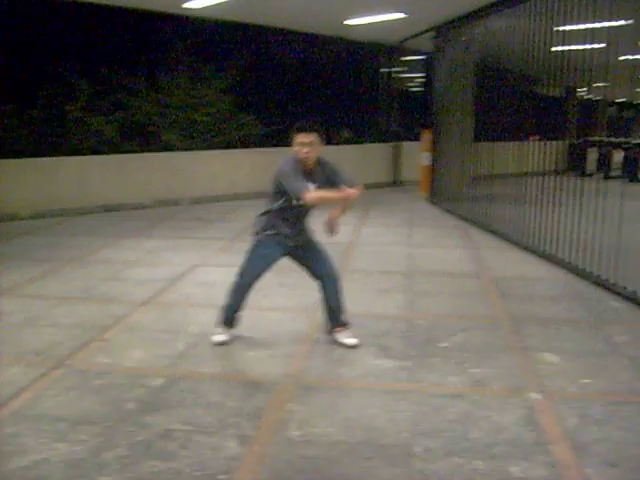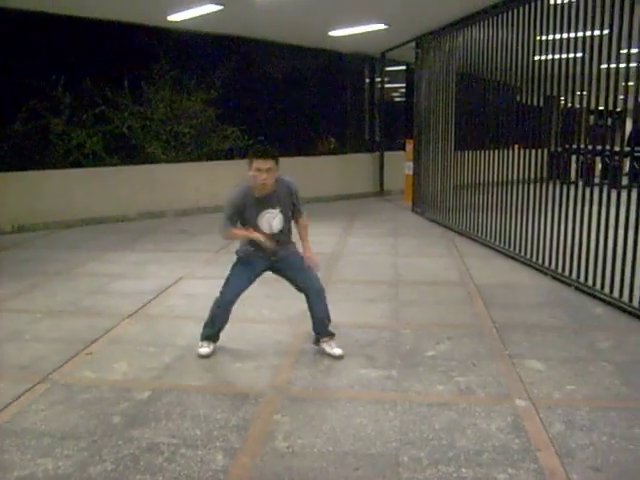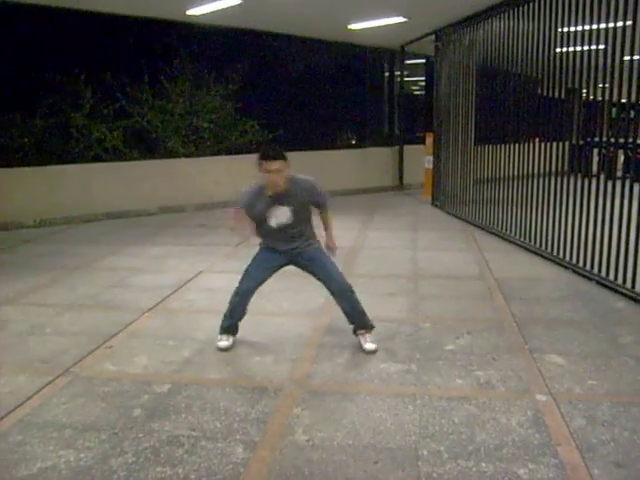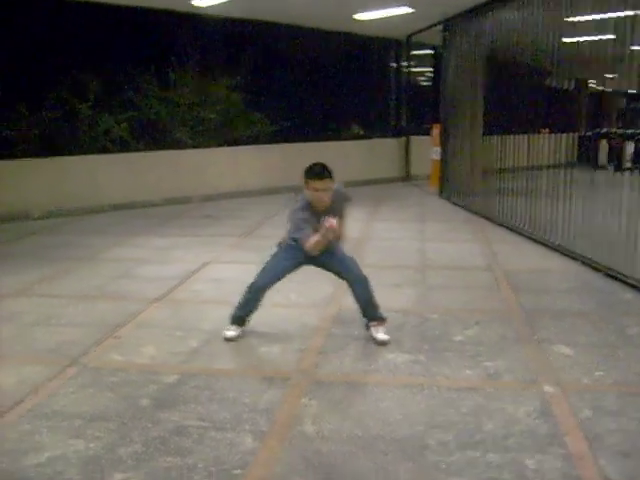
dt=0.3s
person 1, frame 1
left shoulder: (325, 167)
right shoulder: (289, 167)
left elbow: (353, 190)
right elbow: (308, 199)
left wrist: (336, 214)
right wrist: (344, 195)
left hip: (299, 235)
right hip: (272, 235)
left knee: (329, 275)
right knee: (245, 280)
left ankle: (338, 326)
right ankle: (226, 324)
person 1, frame 2
left shoulder: (287, 187)
right shoulder: (238, 198)
left elbow: (300, 217)
right elbow: (228, 232)
left wrist: (307, 248)
right wrist: (254, 235)
left hip: (284, 252)
right hip: (252, 255)
left knee: (315, 288)
right knee: (227, 297)
left ankle: (323, 337)
right ankle: (209, 338)
person 1, frame 3
left shoulder: (305, 185)
right shoulder: (252, 196)
left elbow: (323, 206)
right elbow: (246, 224)
left wrist: (329, 234)
right wrist: (243, 221)
left hip: (306, 247)
right hip: (272, 249)
left knee: (339, 285)
right knee: (244, 288)
left ankle: (363, 329)
right ankle: (228, 331)
person 1, frame 4
left shoulder: (338, 193)
right shoulder: (299, 213)
right elbow: (311, 247)
left wrist: (337, 232)
right wrist: (325, 234)
left hip: (328, 246)
right hip: (295, 248)
left knee: (357, 277)
right knee: (260, 284)
left ankle: (375, 322)
right ankle: (237, 322)
